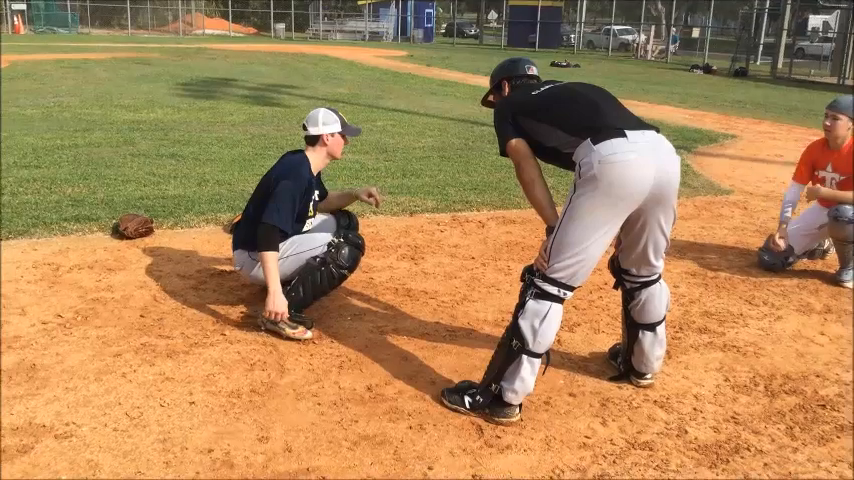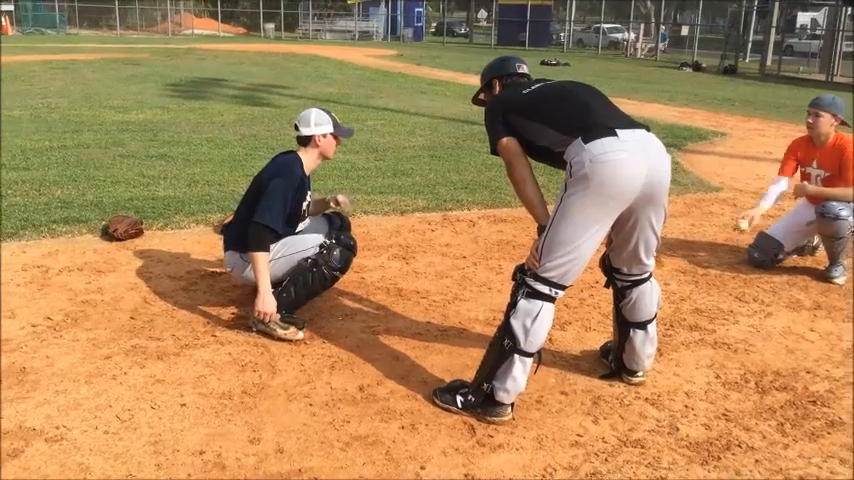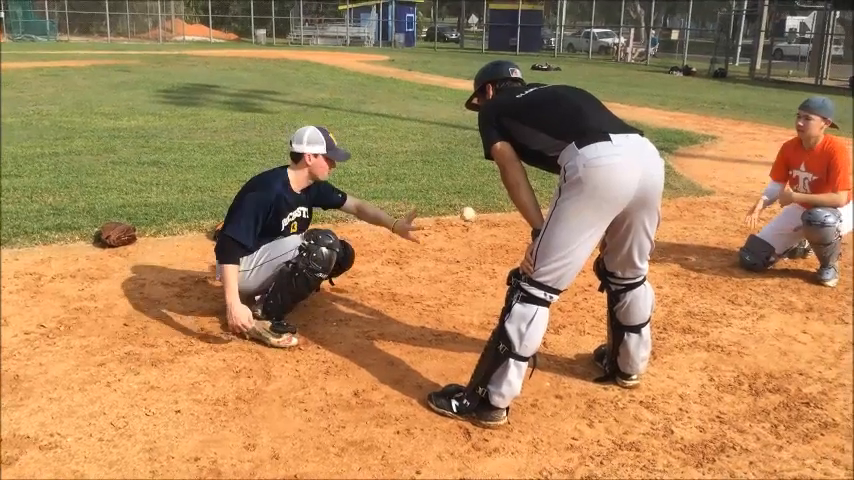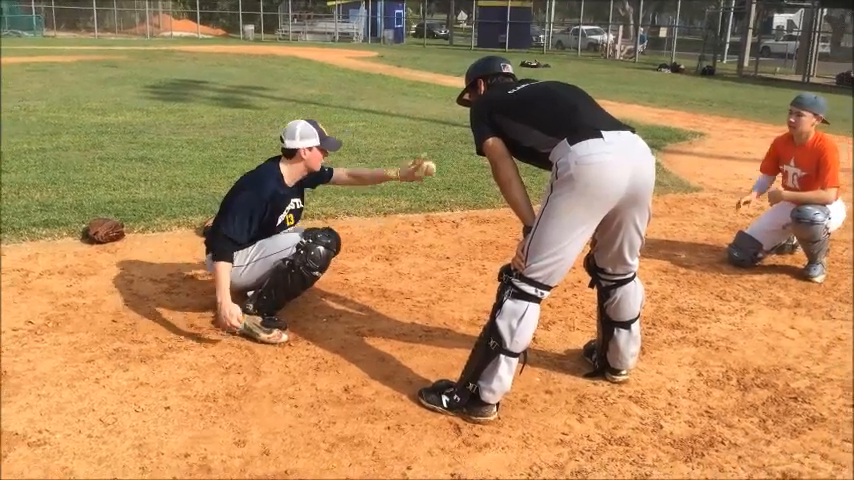
dt=0.5s
person 1, frame 1
left shoulder: (508, 105)
right shoulder: (574, 91)
left elbow: (526, 164)
left wrist: (554, 229)
left hip: (614, 162)
right hip: (663, 154)
left knee: (549, 281)
right knee: (644, 270)
left ankle: (501, 396)
right ankle: (642, 364)
person 1, frame 2
left shoulder: (499, 104)
right shoulder: (564, 89)
left elbow: (517, 163)
left wrist: (545, 227)
left hip: (605, 161)
right hip: (654, 153)
left knee: (540, 281)
right knee: (634, 269)
left ankle: (494, 395)
right ankle: (633, 362)
person 1, frame 3
left shoulder: (493, 109)
right shoulder: (559, 94)
left elbow: (511, 168)
left wrist: (540, 231)
left hip: (599, 166)
right hip: (647, 158)
left knee: (535, 285)
right knee: (628, 272)
left ankle: (488, 399)
right ankle: (628, 364)
person 1, frame 4
left shoulder: (485, 104)
right shoulder: (550, 90)
left elbow: (503, 164)
left wrist: (531, 228)
left hip: (591, 162)
right hip: (639, 154)
left knee: (526, 281)
right knee: (619, 268)
left ankle: (479, 394)
right ankle: (617, 359)
person 2, frame 1
left shoulder: (309, 167)
right shoulder: (296, 173)
left elbow: (324, 203)
right elbow: (268, 234)
left wrist: (356, 194)
right wrist: (275, 292)
left hip: (281, 242)
right hip: (256, 257)
left knee: (344, 222)
right knee: (349, 246)
left ankle: (290, 282)
right ankle: (282, 312)
person 2, frame 2
left shoulder: (298, 167)
right shoulder: (289, 173)
left elbow: (301, 210)
right elbow: (259, 234)
left wrist: (328, 203)
right wrist: (265, 292)
right hip: (247, 258)
left knee: (338, 224)
right knee: (342, 246)
left ankle: (281, 283)
right ankle: (273, 314)
person 2, frame 3
left shoulder: (313, 184)
right shoulder: (267, 190)
left elbow: (355, 205)
right elbow: (228, 247)
left wrist: (395, 224)
right wrist: (233, 303)
left hip: (267, 261)
right hip: (244, 267)
left knee: (341, 254)
right knee: (324, 246)
left ankle: (276, 290)
right ankle: (263, 318)
person 2, frame 4
left shoulder: (299, 173)
right shoulder: (262, 186)
left elbow: (347, 175)
right elbow: (223, 243)
left wrist: (397, 174)
right wrist: (224, 301)
left hip: (259, 251)
right hip: (234, 262)
left knee: (329, 239)
right knee: (318, 247)
right ankle: (254, 313)
person 3, frame 1
right shoulder: (814, 149)
right elbow: (795, 190)
left wrist: (823, 192)
right wrist: (782, 226)
right hip: (822, 209)
right knee: (770, 259)
right ankle: (820, 245)
person 3, frame 2
right shoulder: (798, 145)
right elbow: (780, 183)
left wrist: (811, 189)
right wrist: (759, 209)
right hip: (811, 206)
left knee: (831, 212)
right knee: (760, 256)
left ankle: (838, 262)
right ankle: (809, 242)
person 3, frame 3
left shoulder: (836, 150)
right shoulder: (788, 148)
left elbow: (841, 198)
right elbow: (776, 187)
left wrist: (796, 197)
right wrist: (761, 203)
left hip: (837, 212)
right hip: (800, 209)
left knee: (818, 219)
right knee: (750, 259)
left ankle: (830, 264)
right ankle: (800, 245)
person 3, frame 4
left shoulder: (826, 147)
right shoulder: (780, 142)
left elbow: (829, 196)
right elbow: (766, 178)
left wrist: (785, 195)
right wrist: (753, 194)
left hip: (826, 209)
right hip: (790, 206)
left knee: (806, 216)
right knee: (739, 255)
left ankle: (817, 260)
right ankle: (788, 241)
